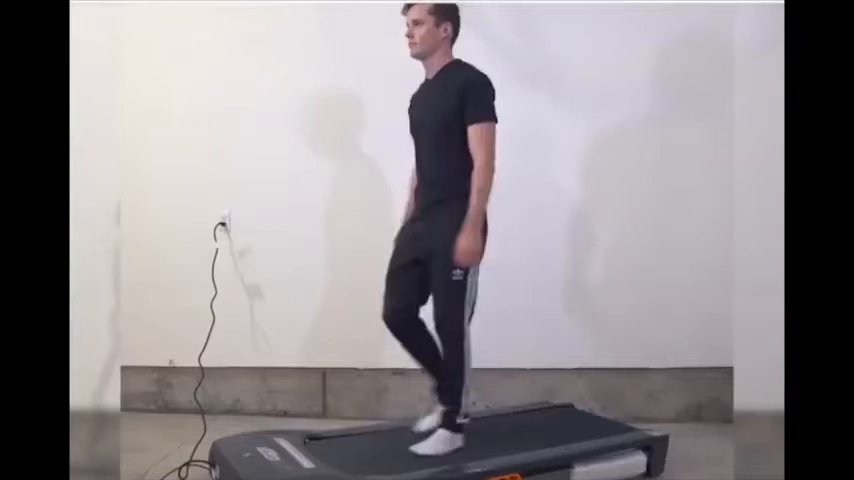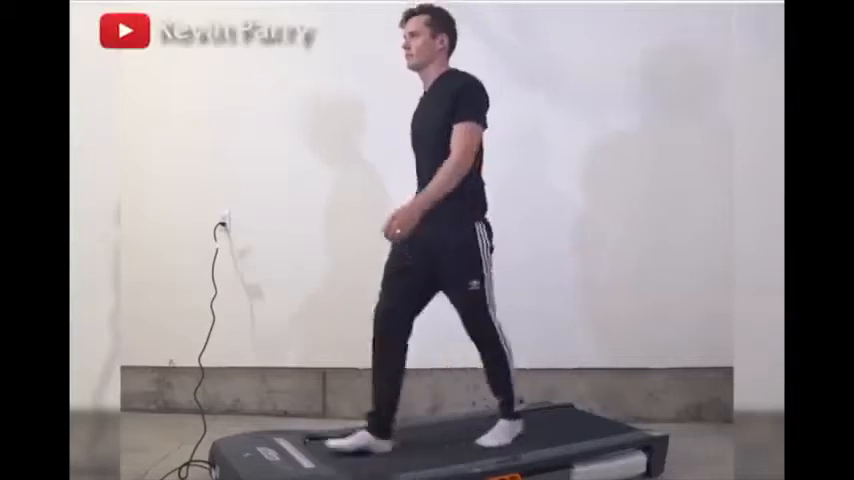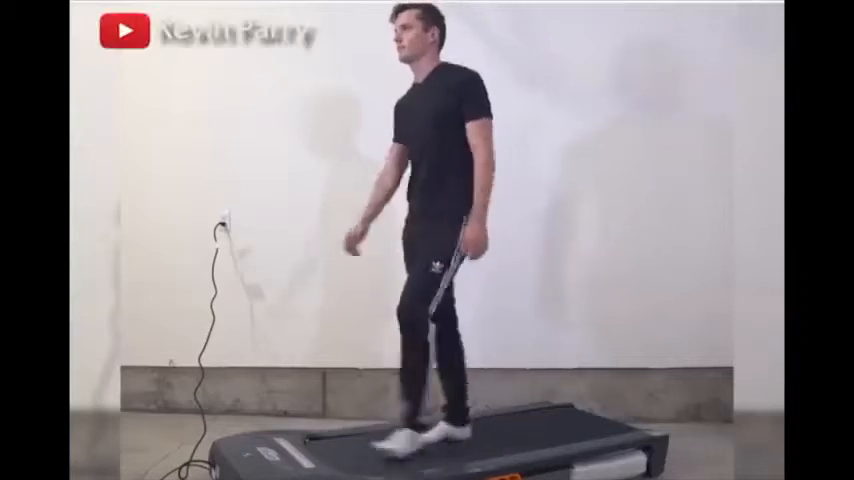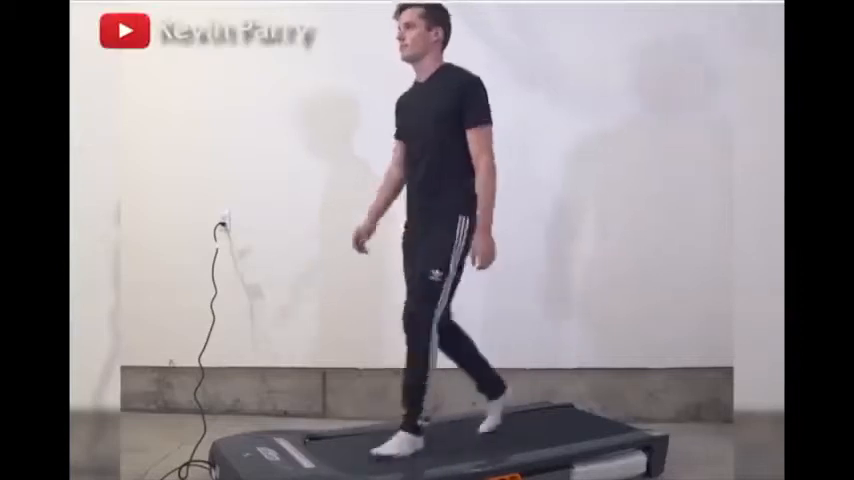
dt=0.2s
person 1, frame 1
left shoulder: (471, 83)
right shoulder: (421, 96)
left elbow: (483, 162)
left wrist: (471, 229)
right wrist: (408, 223)
left hip: (458, 225)
right hip: (425, 225)
left knee: (450, 325)
right knee: (397, 315)
left ankle: (453, 425)
right ankle: (450, 397)
person 1, frame 2
left shoulder: (465, 89)
right shoulder: (424, 105)
left elbow: (463, 159)
left wrist: (415, 208)
left hip: (461, 228)
right hip: (416, 232)
left knee: (482, 328)
right knee: (387, 322)
left ankle: (510, 415)
right ankle: (378, 430)
person 1, frame 3
left shoulder: (462, 82)
right shoulder: (406, 104)
left elbow: (482, 155)
right elbow: (392, 170)
left wrist: (477, 219)
right wrist: (363, 223)
left hip: (452, 221)
right hip: (418, 223)
left knee: (413, 313)
right knee: (440, 320)
left ankle: (411, 423)
right ankle: (457, 417)
person 1, frame 4
left shoulder: (464, 86)
right shoulder: (407, 101)
left elbow: (483, 164)
left wrist: (483, 230)
right wrist: (371, 219)
left hip: (450, 223)
right hip: (421, 224)
left knee: (421, 321)
right knee: (432, 321)
left ankle: (412, 429)
right ankle: (494, 390)
